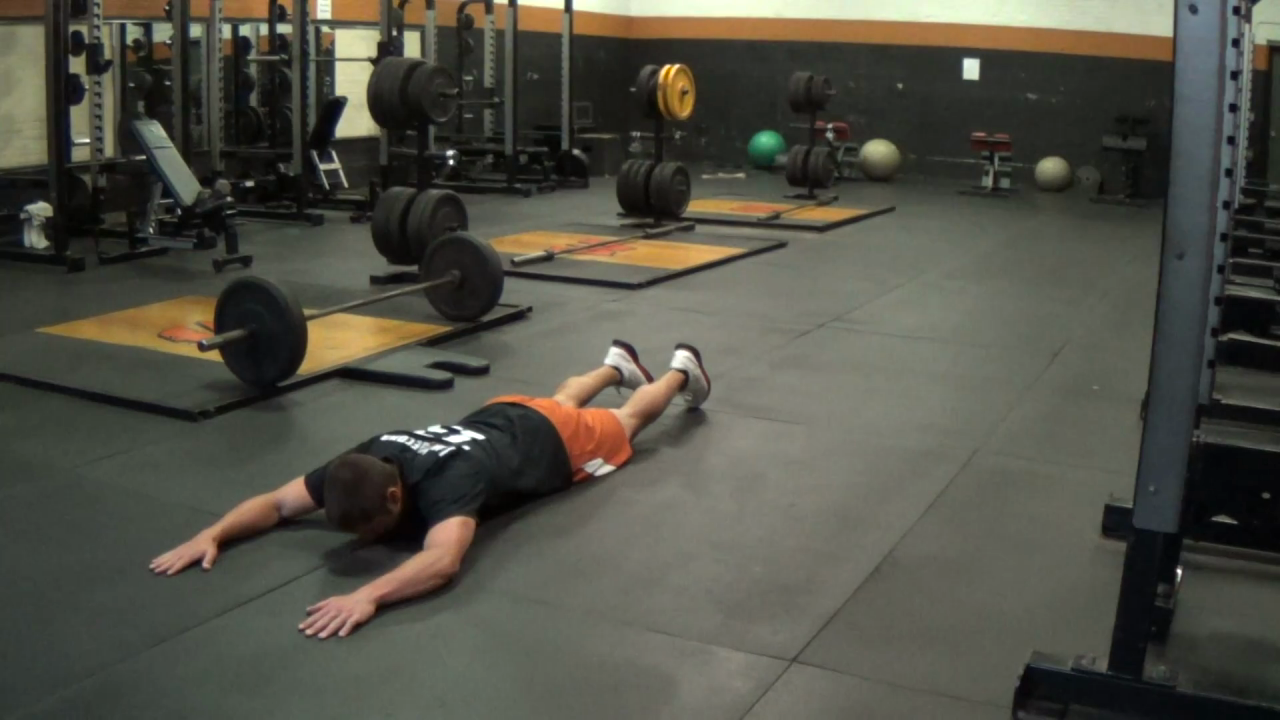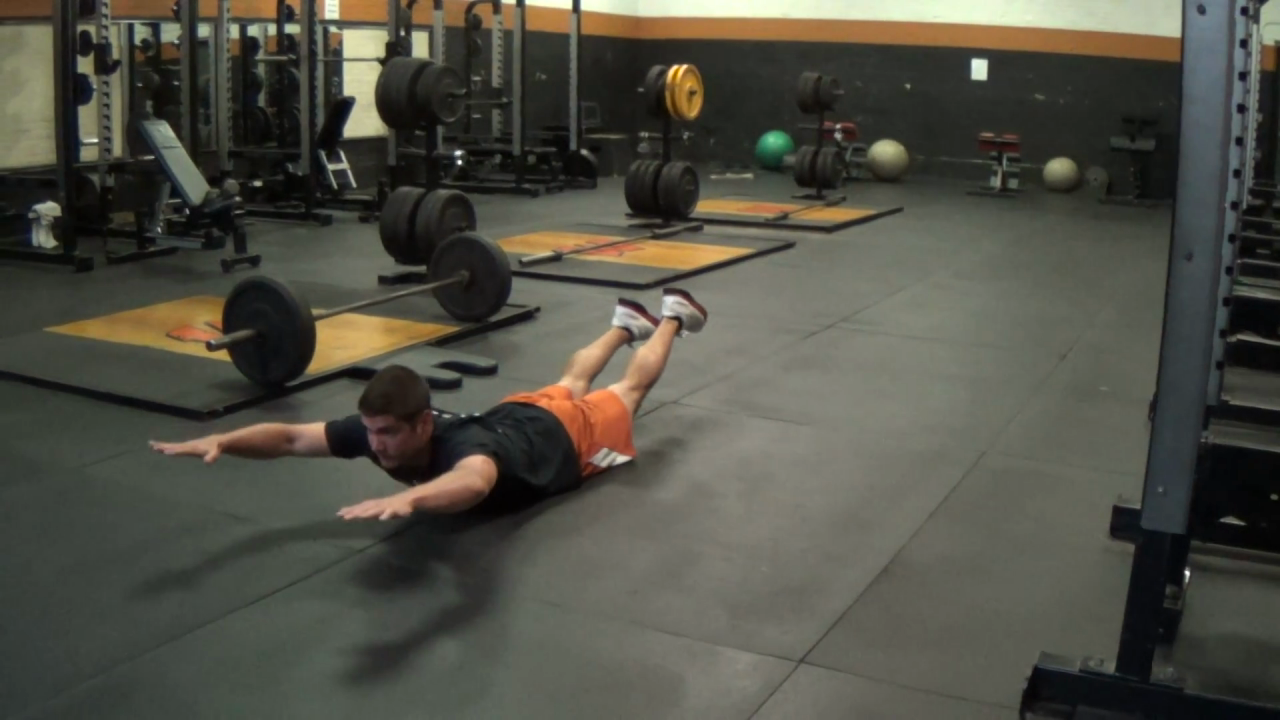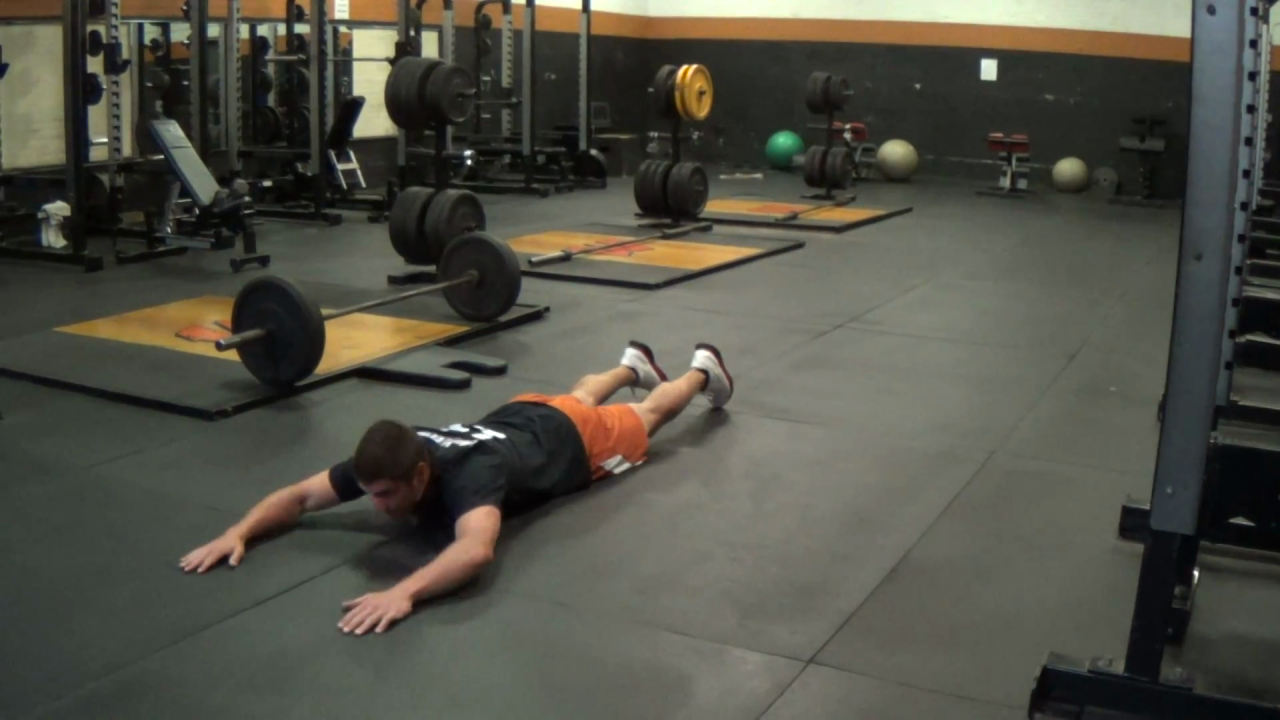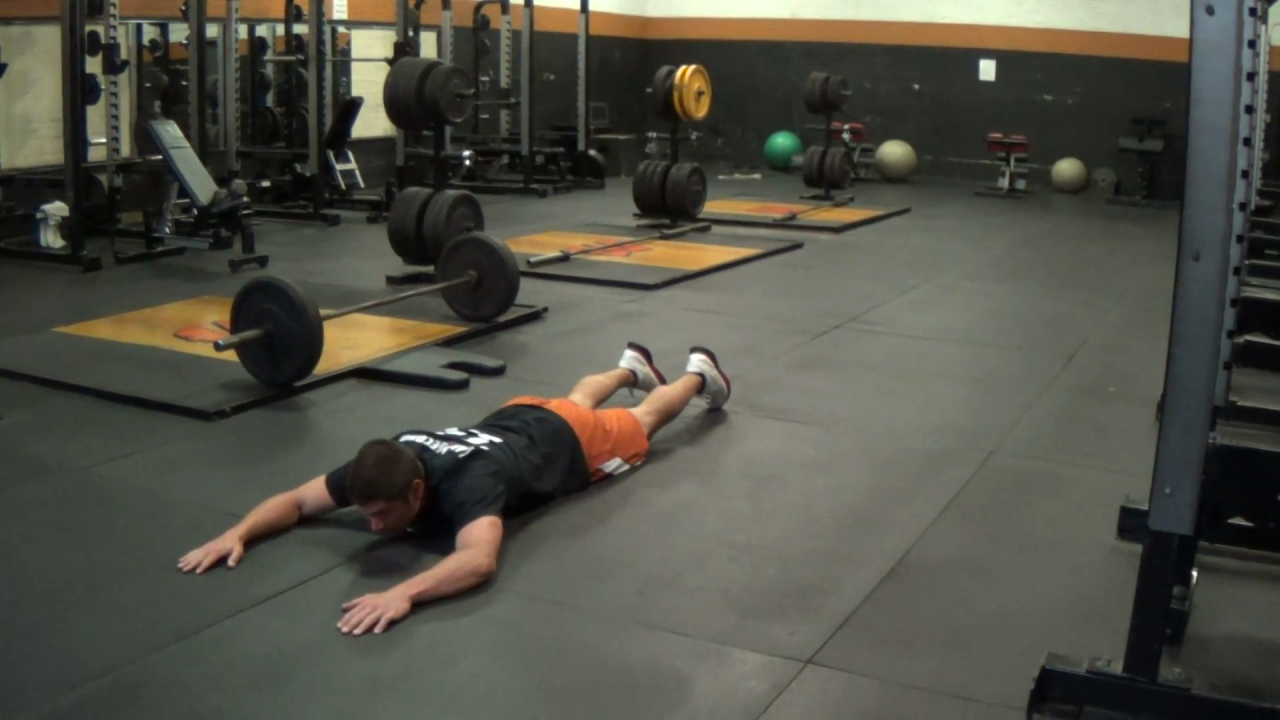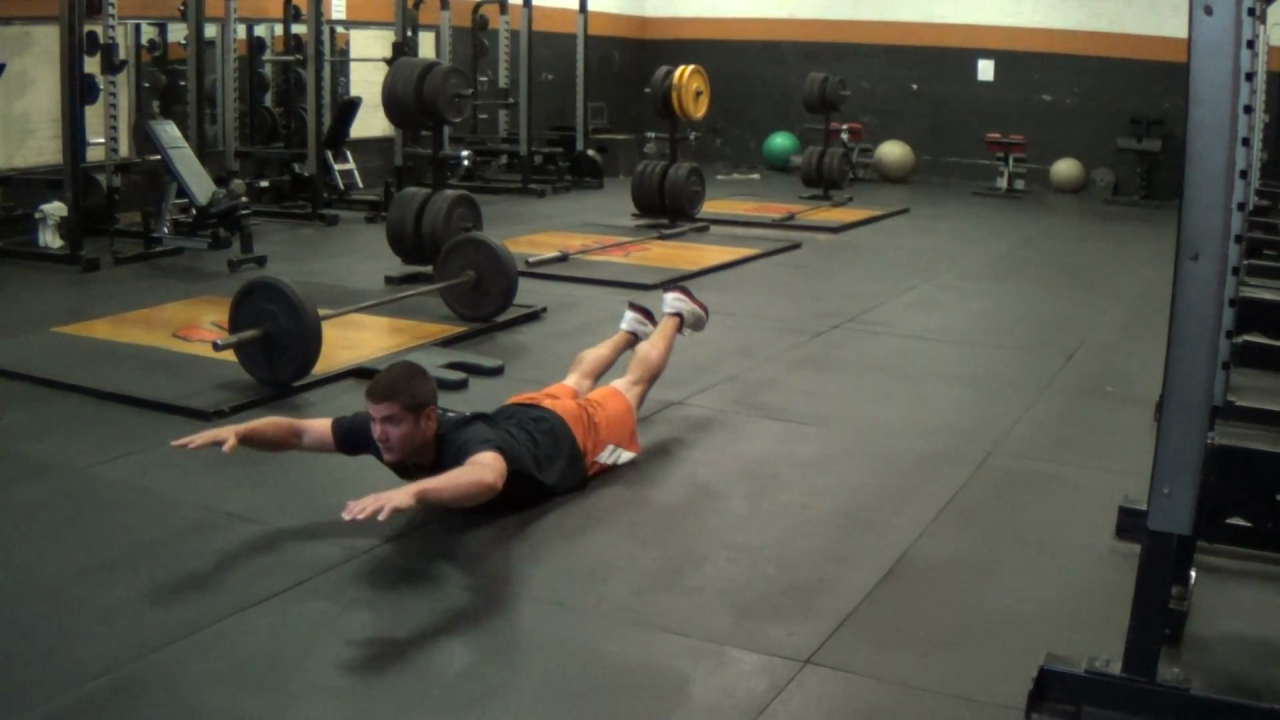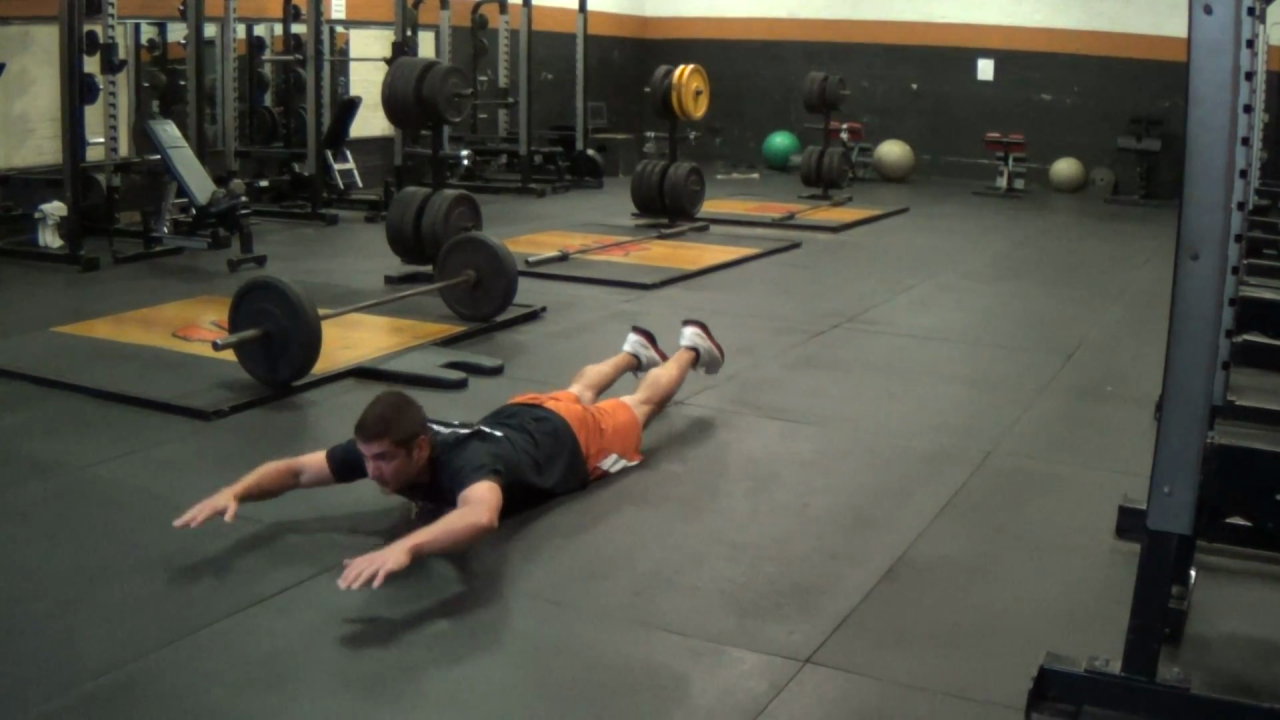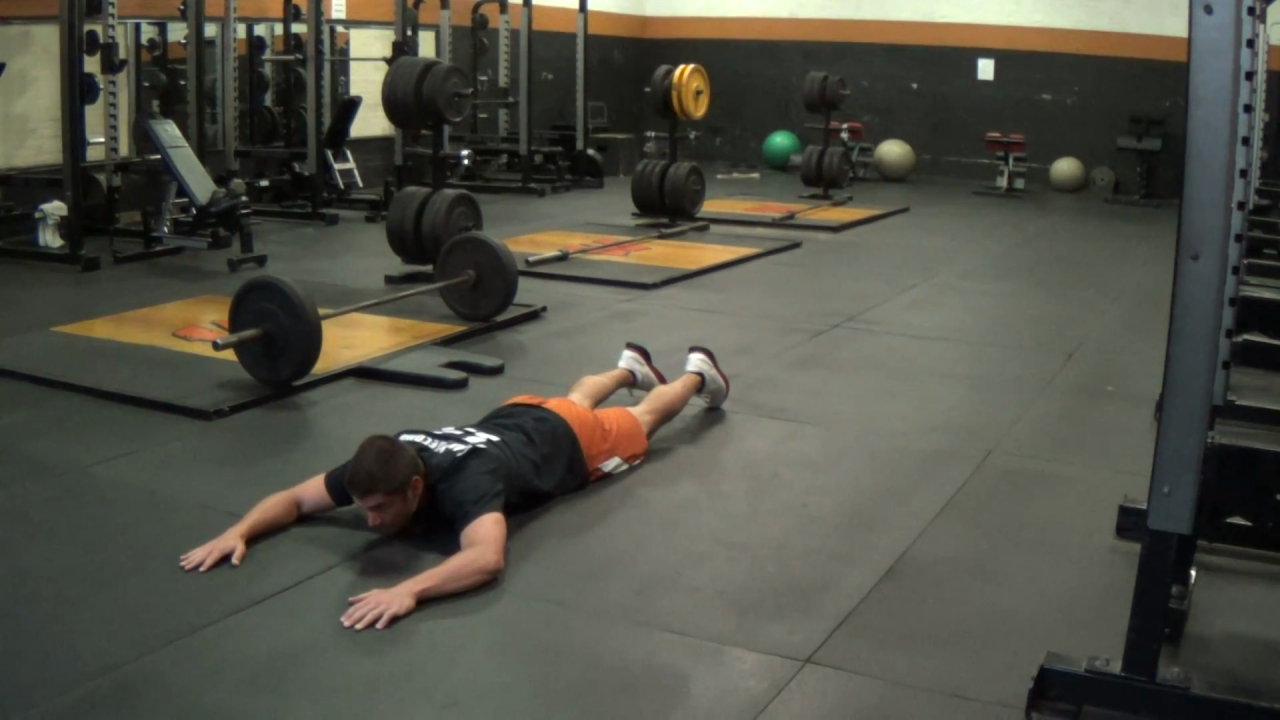
dt=0.7s
person 1, frame 1
left shoulder: (446, 483)
right shoulder: (369, 460)
left elbow: (443, 561)
right elbow: (277, 502)
left wrist: (367, 595)
right wrist: (211, 534)
left hip: (552, 443)
right hip: (498, 419)
left knee: (624, 421)
right knee: (562, 397)
left ankle: (682, 371)
right ankle: (619, 364)
person 1, frame 2
left shoulder: (462, 446)
right shoulder: (379, 428)
left elbow: (474, 483)
right elbow: (291, 436)
left wrist: (407, 498)
right wrist: (220, 440)
left hip: (563, 437)
right hip: (514, 415)
left knee: (626, 392)
right knee: (570, 384)
left ankle: (672, 317)
right ankle: (626, 324)
person 1, frame 3
left shoulder: (468, 475)
right shoulder: (382, 464)
left elbow: (476, 549)
right elbow: (300, 494)
left wrist: (404, 590)
right wrist: (239, 531)
left hip: (571, 441)
right hip: (517, 418)
left knee: (643, 416)
right knee: (580, 395)
left ankle: (702, 370)
right ankle: (634, 364)
person 1, frame 4
left shoulder: (466, 484)
right shoulder: (387, 461)
left elbow: (479, 560)
right elbow: (297, 499)
left wrist: (403, 592)
right wrist: (238, 532)
left hip: (569, 443)
right hip: (514, 420)
left knee: (640, 422)
right knee: (578, 398)
left ankle: (700, 373)
right ankle: (633, 367)
person 1, frame 5
left shoulder: (467, 442)
right shoulder: (379, 427)
left elbow: (488, 479)
right elbow: (297, 430)
left wrist: (411, 492)
right wrist: (237, 431)
left hip: (570, 440)
right hip: (518, 416)
left knee: (630, 391)
right knee: (575, 381)
left ankle: (673, 314)
right ankle: (632, 327)
person 1, frame 6
left shoulder: (459, 461)
right shoulder: (378, 450)
left elbow: (482, 518)
right elbow: (295, 470)
left wrist: (403, 547)
right wrist: (233, 492)
left hip: (566, 440)
right hip: (517, 420)
left knee: (636, 409)
right knee: (577, 391)
left ankle: (691, 348)
right ankle: (635, 351)
person 1, frame 7
left shoulder: (464, 483)
right shoulder: (379, 466)
left elbow: (488, 559)
right elbow: (294, 498)
left wrist: (408, 590)
right wrist: (238, 531)
left hip: (566, 442)
right hip: (514, 420)
left knee: (640, 420)
right knee: (576, 397)
left ankle: (697, 373)
right ankle: (631, 366)
